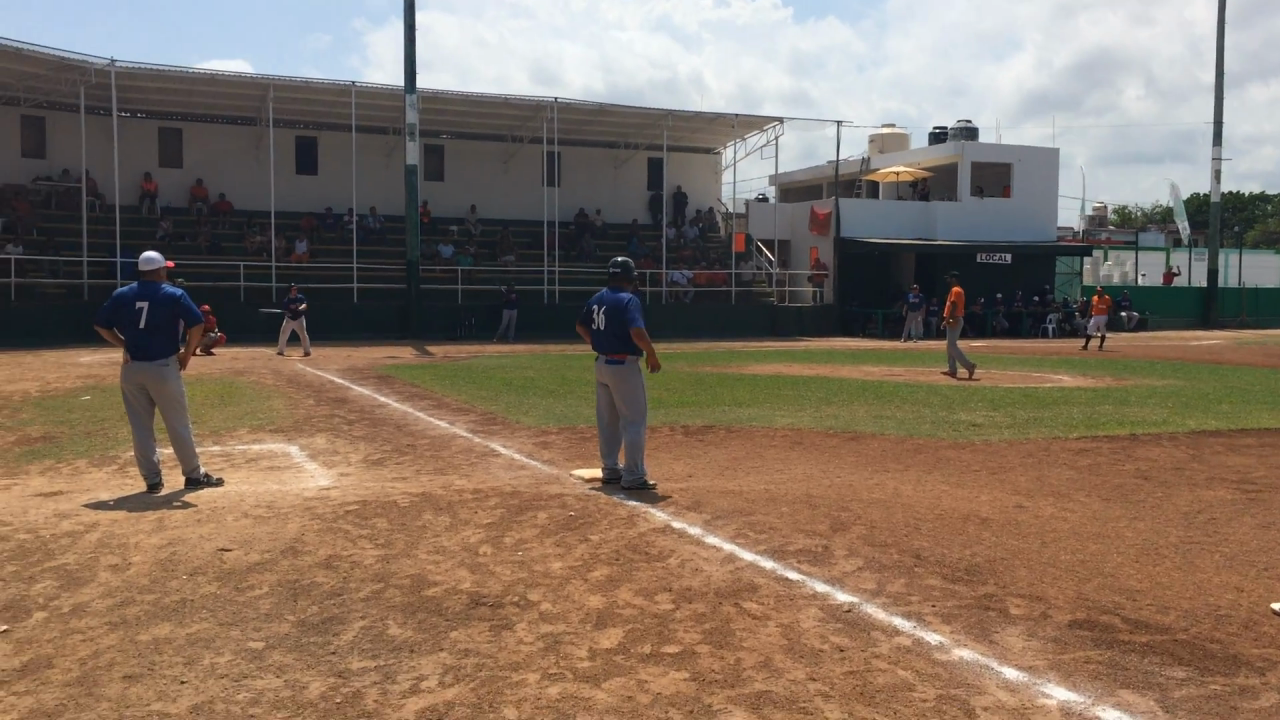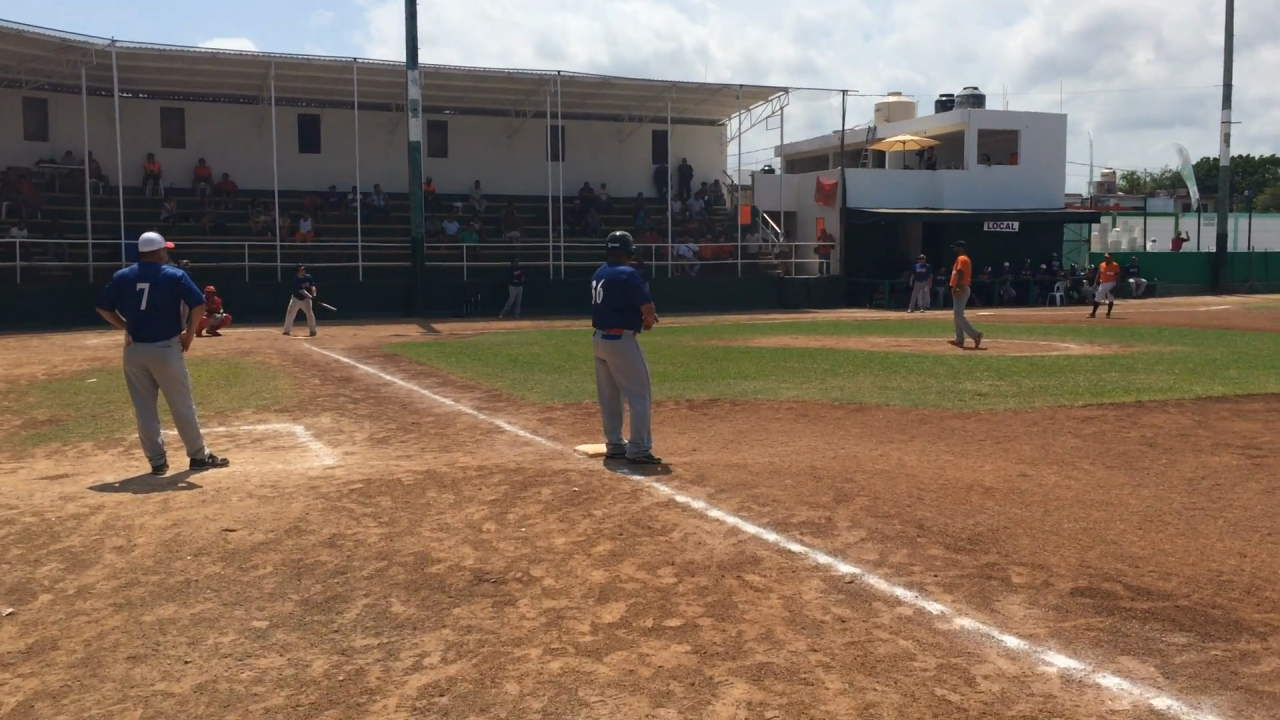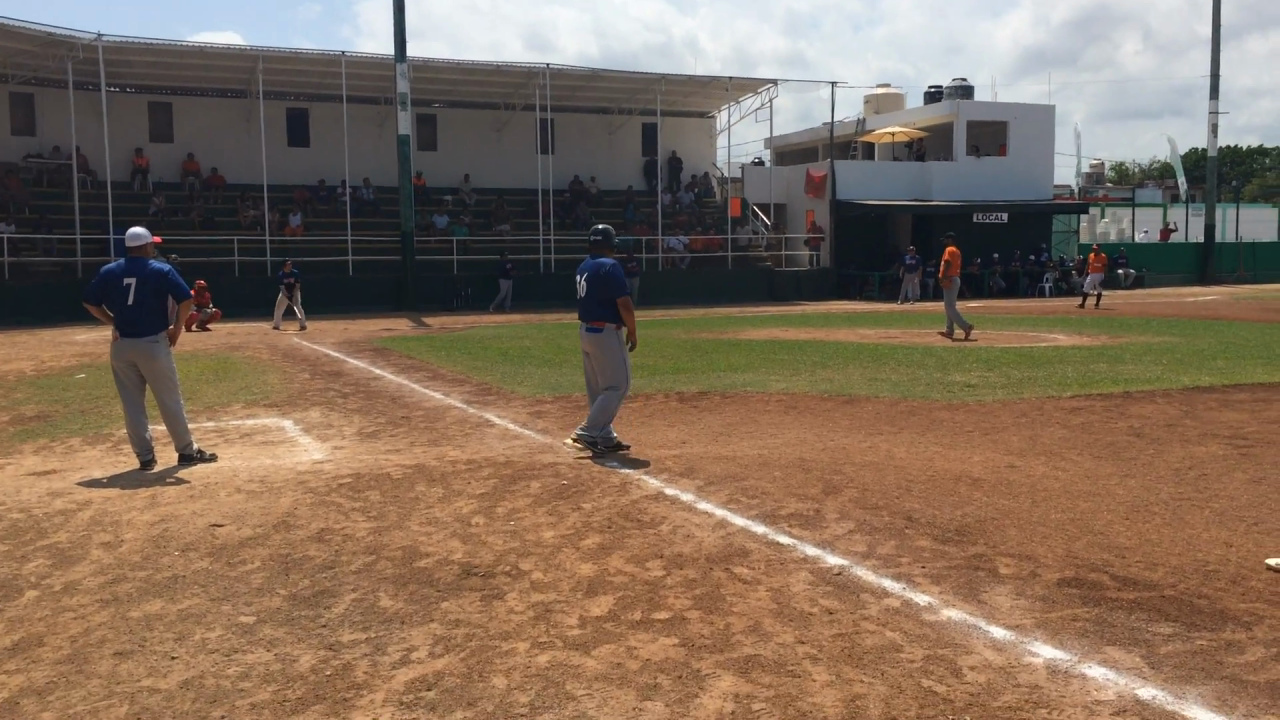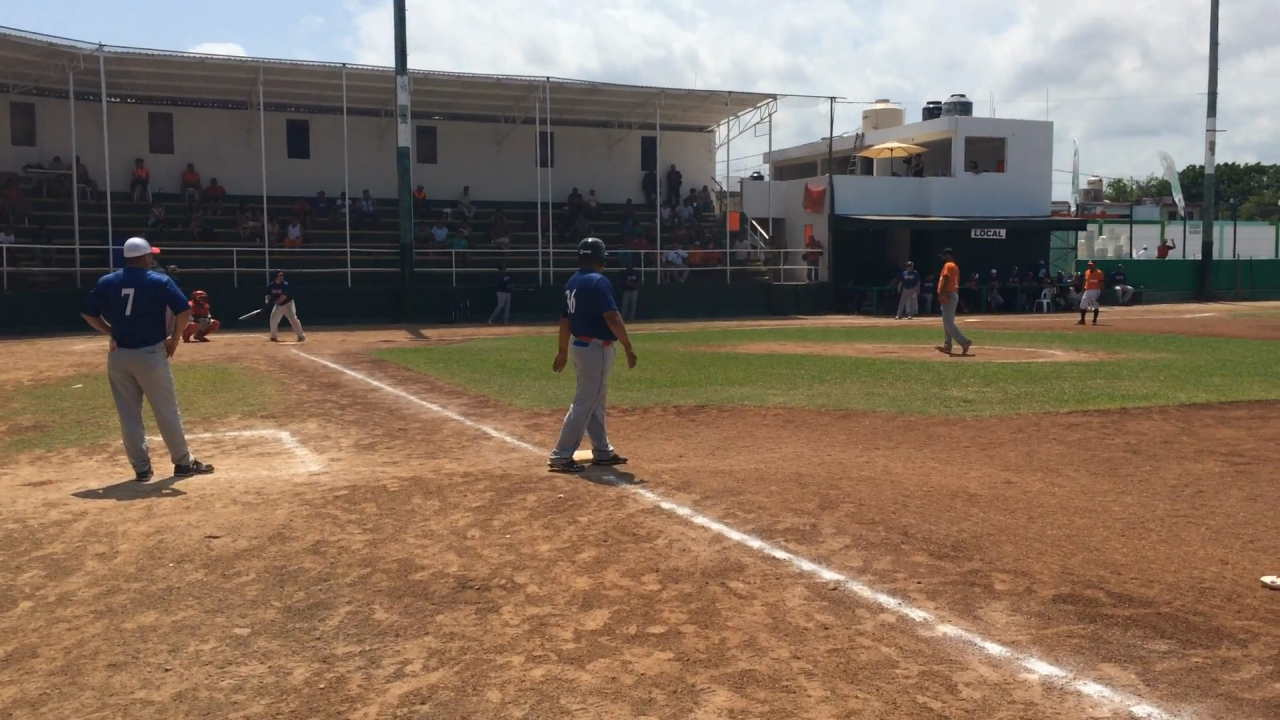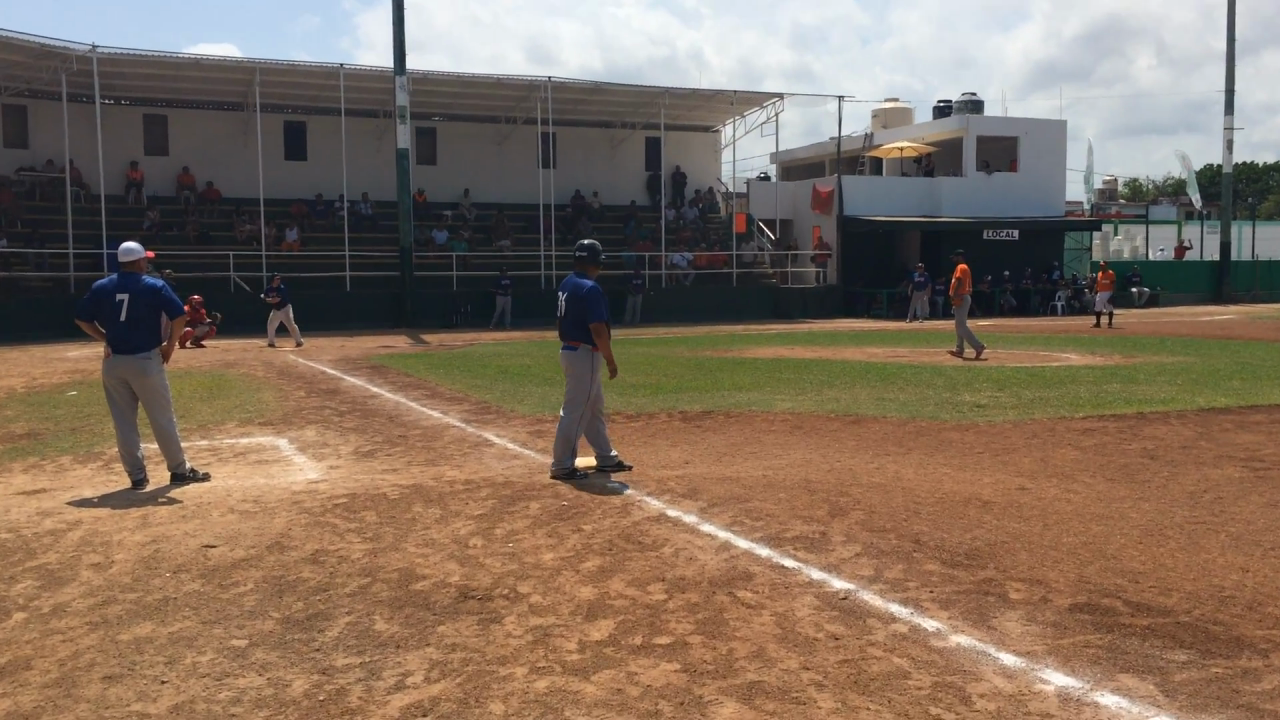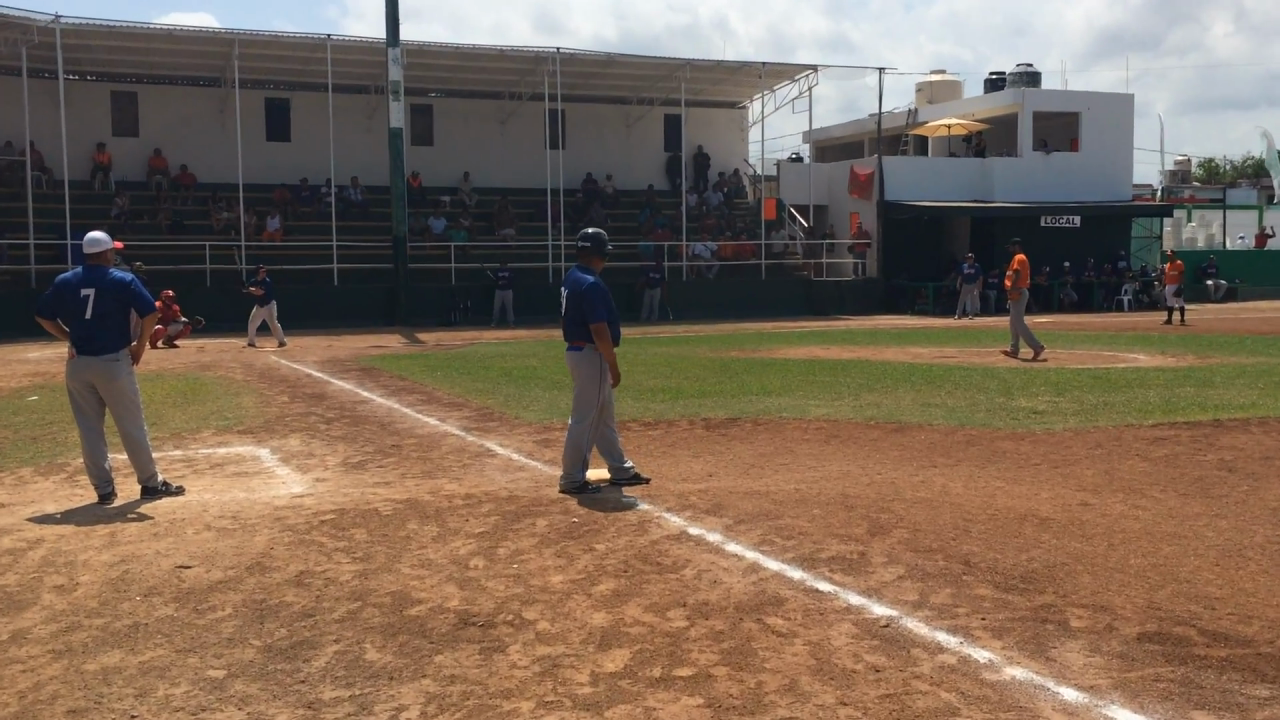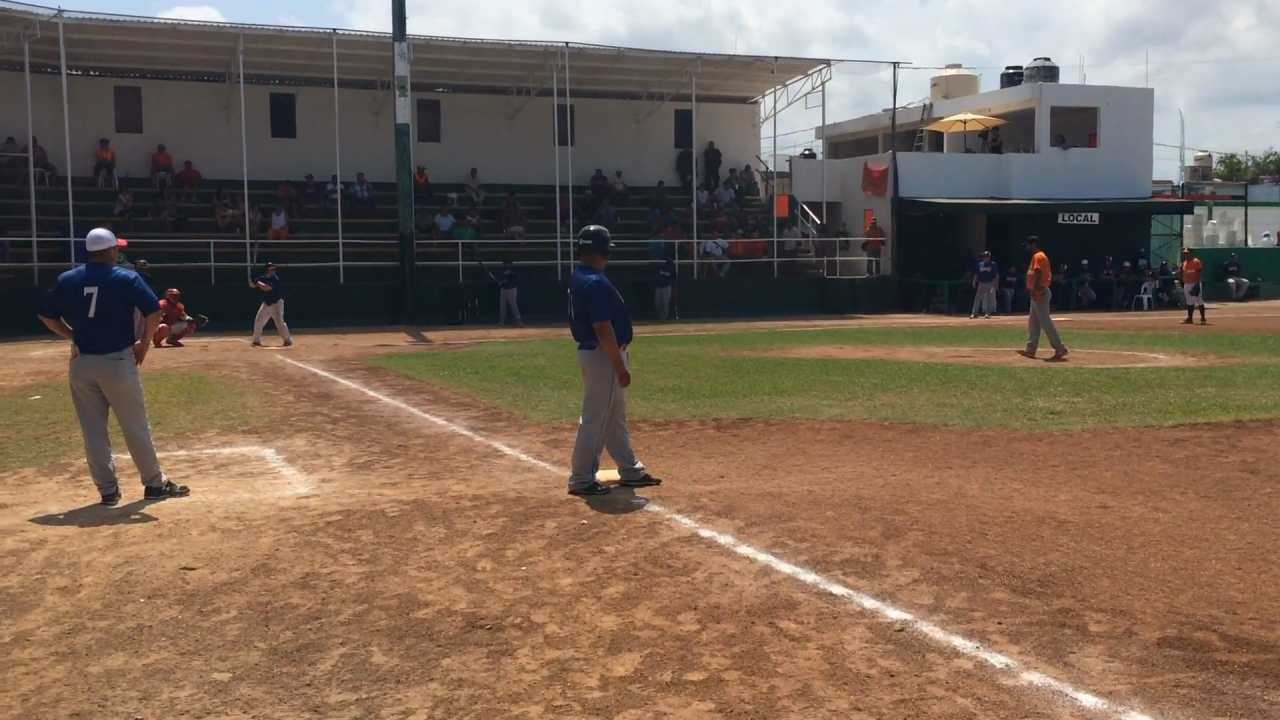
dt=0.3s
person 1, frame 1
left shoulder: (121, 295)
right shoulder: (174, 295)
left elbow: (101, 325)
right elbow: (197, 324)
left wrist: (125, 345)
right wrist: (187, 352)
left hip: (132, 368)
right hip: (164, 367)
left knee: (140, 427)
right knee: (178, 424)
left ankle: (152, 479)
right ankle: (194, 475)
person 1, frame 2
left shoulder: (122, 277)
right shoulder: (174, 275)
left elbow: (102, 307)
right elbow: (198, 304)
left wrist: (126, 327)
right wrist: (189, 333)
left hip: (134, 350)
right hip: (165, 348)
left knee: (144, 409)
right knee: (182, 406)
left ankle: (157, 461)
right ankle: (198, 456)
person 1, frame 3
left shoulder: (108, 272)
right shoulder: (161, 270)
left elbow: (89, 302)
right elbow: (186, 299)
left wrist: (113, 323)
right wrist: (177, 328)
left hip: (121, 345)
right hip: (153, 343)
left knee: (132, 404)
right knee: (170, 401)
left ankle: (145, 456)
right ankle: (187, 451)
person 1, frame 4
left shoulder: (107, 282)
right shoulder: (159, 281)
left elbow: (87, 313)
right elbow: (184, 310)
left wrist: (111, 333)
right wrist: (174, 338)
left hip: (119, 356)
right hip: (150, 354)
left knee: (129, 415)
right knee: (167, 412)
left ankle: (141, 467)
right ankle: (183, 462)
person 1, frame 5
left shoulder: (101, 287)
right shoulder: (154, 286)
left elbow: (81, 319)
right elbow: (179, 316)
left wrist: (105, 339)
right wrist: (170, 344)
left hip: (113, 362)
right hip: (146, 360)
left knee: (124, 423)
right knee: (162, 419)
left ankle: (137, 476)
right ankle: (179, 470)
person 1, frame 6
left shoulder: (64, 282)
right shoulder: (123, 280)
left elbow: (42, 316)
right elbow: (151, 313)
left wrist: (70, 338)
right wrist: (141, 344)
left hip: (78, 364)
right hip: (113, 362)
left knee: (89, 430)
right knee: (132, 426)
left ankle: (104, 489)
right ankle: (151, 483)
person 1, frame 7
left shoulder: (67, 280)
right shoulder: (126, 278)
left elbow: (46, 315)
right elbow: (153, 312)
left wrist: (73, 337)
right wrist: (144, 343)
left hip: (81, 363)
right hip: (117, 361)
left knee: (93, 430)
right knee: (135, 427)
left ankle: (107, 490)
right ankle: (155, 484)
person 2, frame 1
left shoulder: (596, 299)
right shoulder: (627, 300)
left elbow: (581, 327)
right elbow: (637, 332)
right wrist: (652, 355)
left hip: (602, 364)
right hip: (623, 365)
left knee: (607, 420)
right knee: (633, 421)
left ankle: (610, 470)
right ankle: (633, 477)
person 2, frame 2
left shoulder: (598, 274)
right shoulder: (627, 274)
right elbow: (647, 308)
left wrist: (639, 318)
right wrist: (650, 318)
left hip: (600, 339)
right hip: (620, 340)
left knee: (609, 396)
right knee: (639, 394)
left ankle: (614, 445)
right ankle: (638, 449)
person 2, frame 3
left shoulder: (583, 268)
right shoulder: (610, 266)
right elbow: (624, 304)
right wrist: (632, 332)
left hip: (587, 332)
right hip: (606, 333)
left knee: (598, 389)
right knee: (616, 387)
left ankle: (605, 438)
right ankle: (588, 433)
person 2, frame 4
left shoulder: (572, 282)
right shoulder: (598, 281)
left elbow: (565, 321)
right elbow: (612, 317)
left wrist: (562, 351)
right wrist: (628, 346)
left hip: (579, 346)
right hip: (596, 348)
left knee: (594, 402)
right knee: (585, 403)
left ankle: (602, 452)
right ankle: (561, 455)
person 2, frame 5
left shoulder: (567, 283)
right shoulder: (589, 288)
right elbow: (598, 329)
right wrist: (610, 360)
left hip: (572, 350)
right hip: (584, 354)
left knee: (593, 408)
right knee: (575, 411)
left ankle: (606, 458)
right ankle: (562, 466)
person 2, frame 6
left shoulder: (572, 277)
right shoulder: (591, 284)
right elbow: (599, 330)
right wrist: (613, 365)
left hip: (580, 351)
right hip: (590, 355)
left knee: (603, 416)
right knee: (585, 418)
left ankle: (620, 470)
right ankle: (572, 479)
person 2, frame 7
left shoulder: (580, 277)
right shoulder: (594, 282)
right elbow: (603, 328)
right wrist: (620, 365)
left hip: (596, 352)
right hip: (602, 355)
left knee: (614, 415)
right knee: (595, 418)
left ankle: (630, 471)
right ankle: (581, 480)
